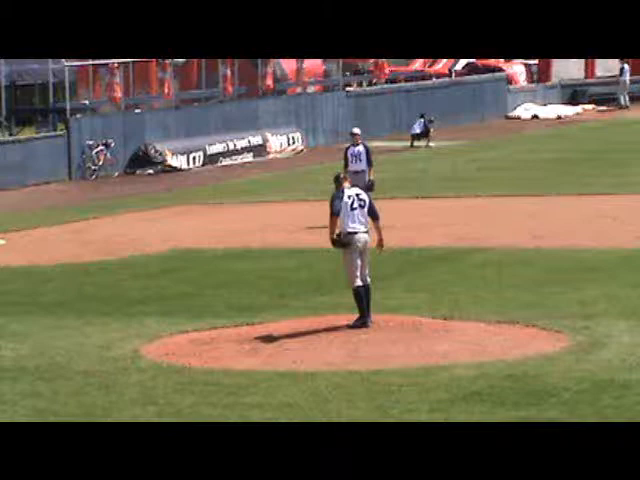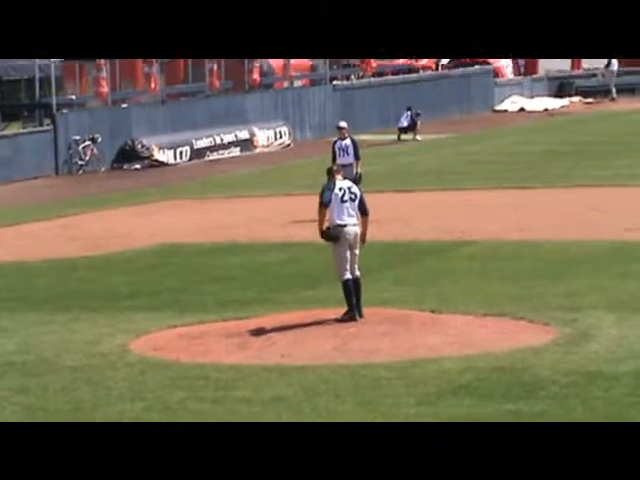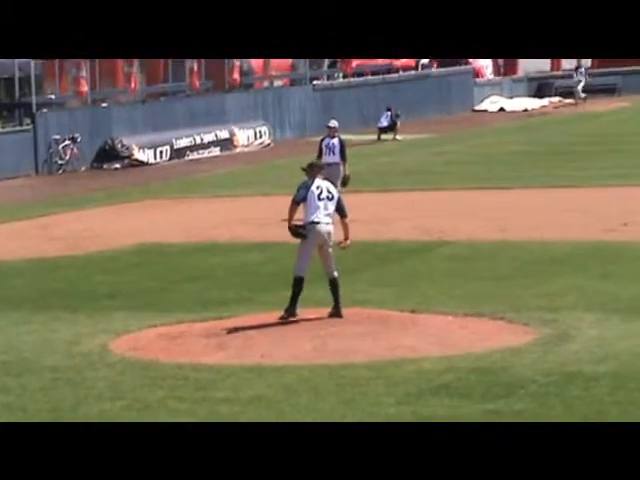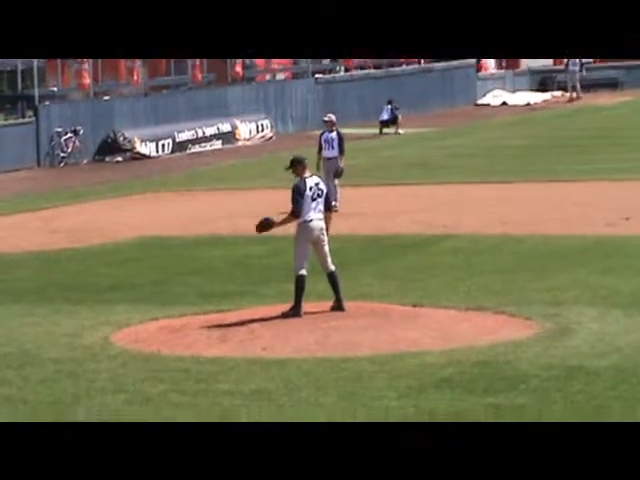
dt=1s
person 1, frame 1
left shoulder: (339, 194)
right shoulder: (362, 193)
left elbow: (334, 214)
right elbow: (375, 217)
left wrist: (332, 235)
right wrist: (380, 237)
left hip: (351, 238)
right hip: (365, 236)
left knee: (355, 280)
right knee: (364, 277)
left ankle: (364, 317)
right ankle: (367, 315)
person 1, frame 2
left shoulder: (330, 186)
right shoulder: (354, 187)
left elbow: (323, 205)
right elbow: (365, 213)
left wrist: (321, 227)
right wrist: (364, 233)
left hip: (341, 231)
right hip: (355, 229)
left knee: (344, 273)
right knee: (354, 270)
left ankle: (352, 311)
right ankle: (358, 309)
person 1, frame 3
left shoulder: (308, 184)
right shoulder: (333, 188)
left elbow: (295, 202)
right elbow: (343, 215)
left wrist: (290, 222)
right wrist: (346, 236)
left hip: (313, 229)
right hip: (328, 229)
left knee: (300, 270)
right knee: (331, 271)
left ankle: (292, 309)
right ankle: (337, 308)
person 1, frame 4
left shoulder: (299, 186)
right shoulder: (320, 182)
left elbow: (296, 213)
right elbow: (329, 209)
left wrist: (279, 223)
left hip: (306, 227)
right hip: (320, 225)
left knee: (300, 268)
right knee: (328, 265)
left ankle: (297, 307)
right ankle: (339, 301)
